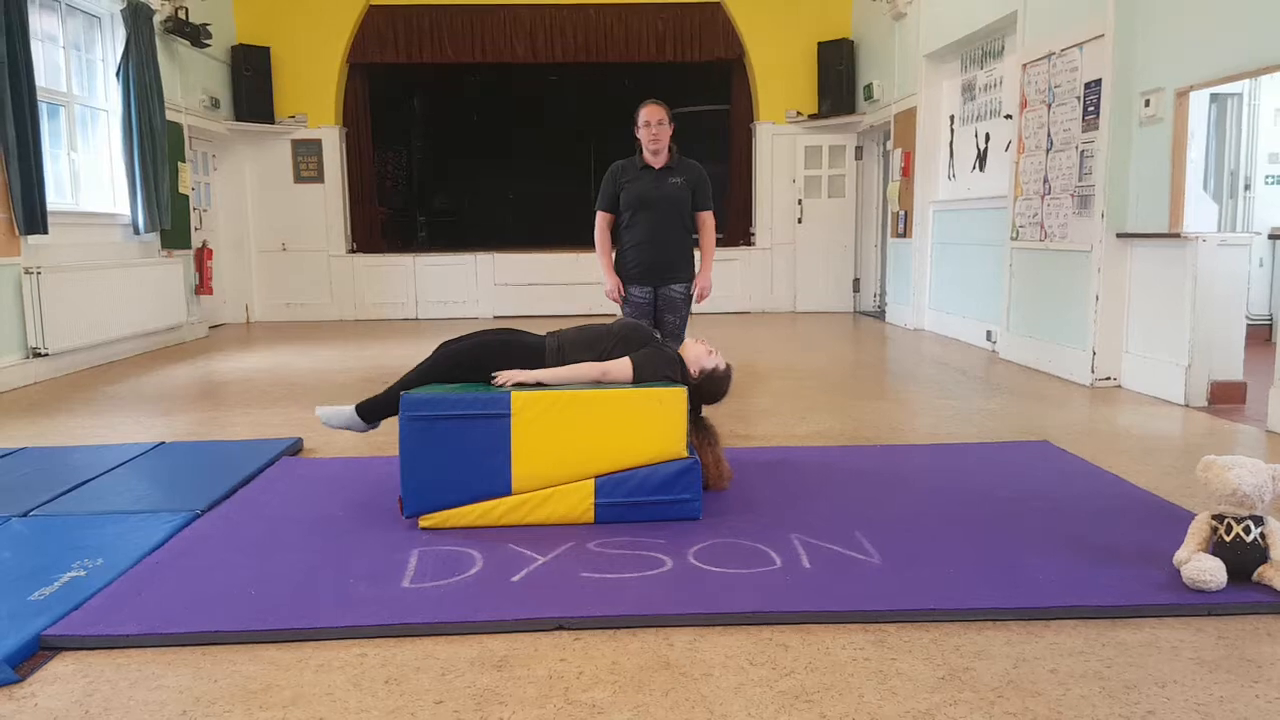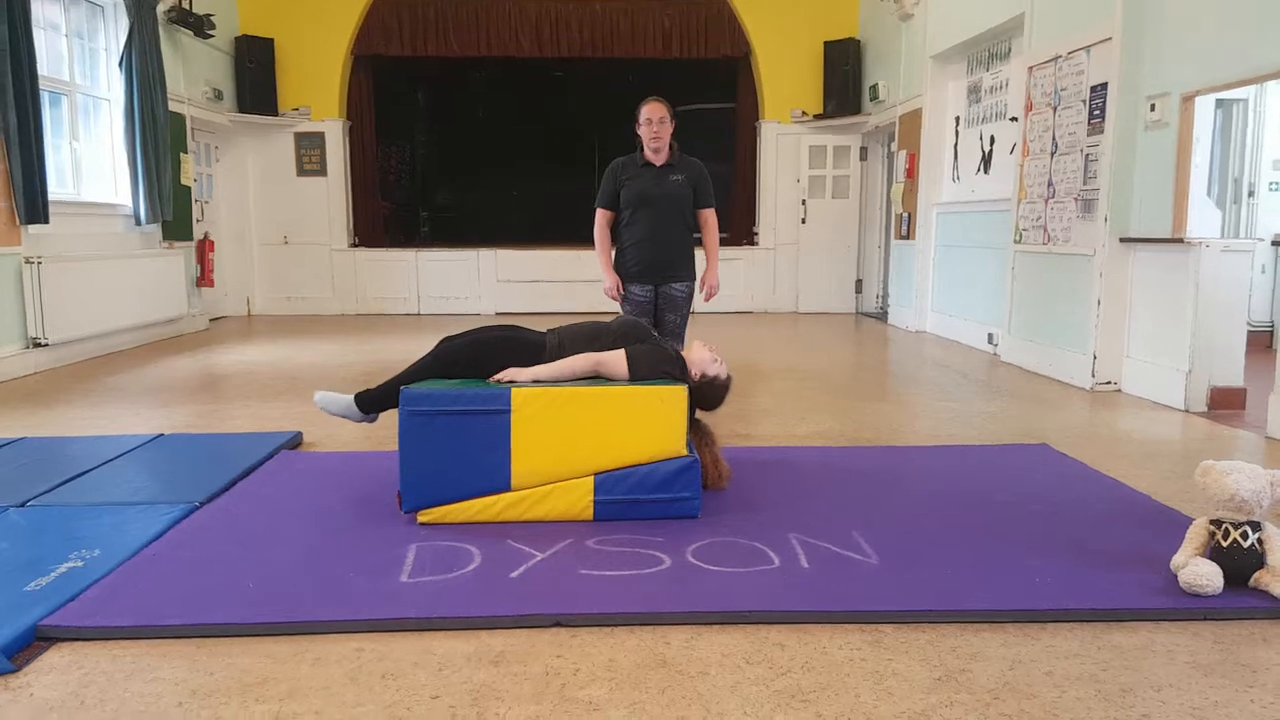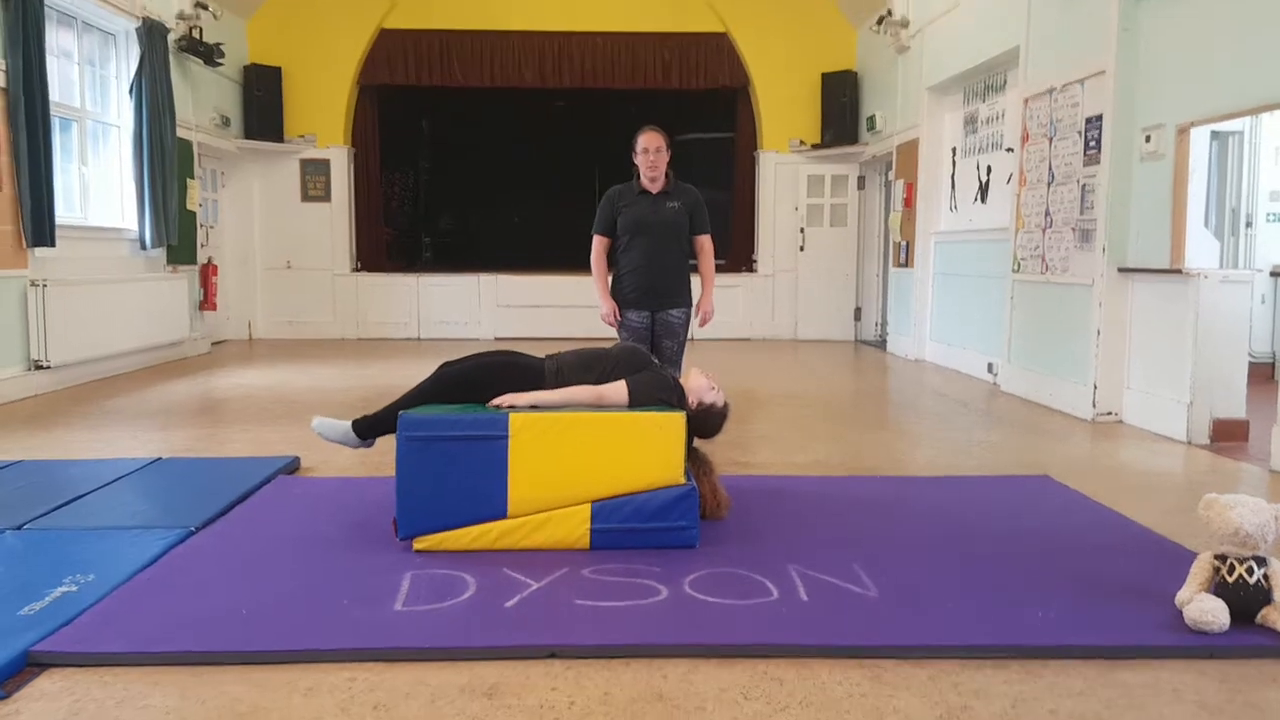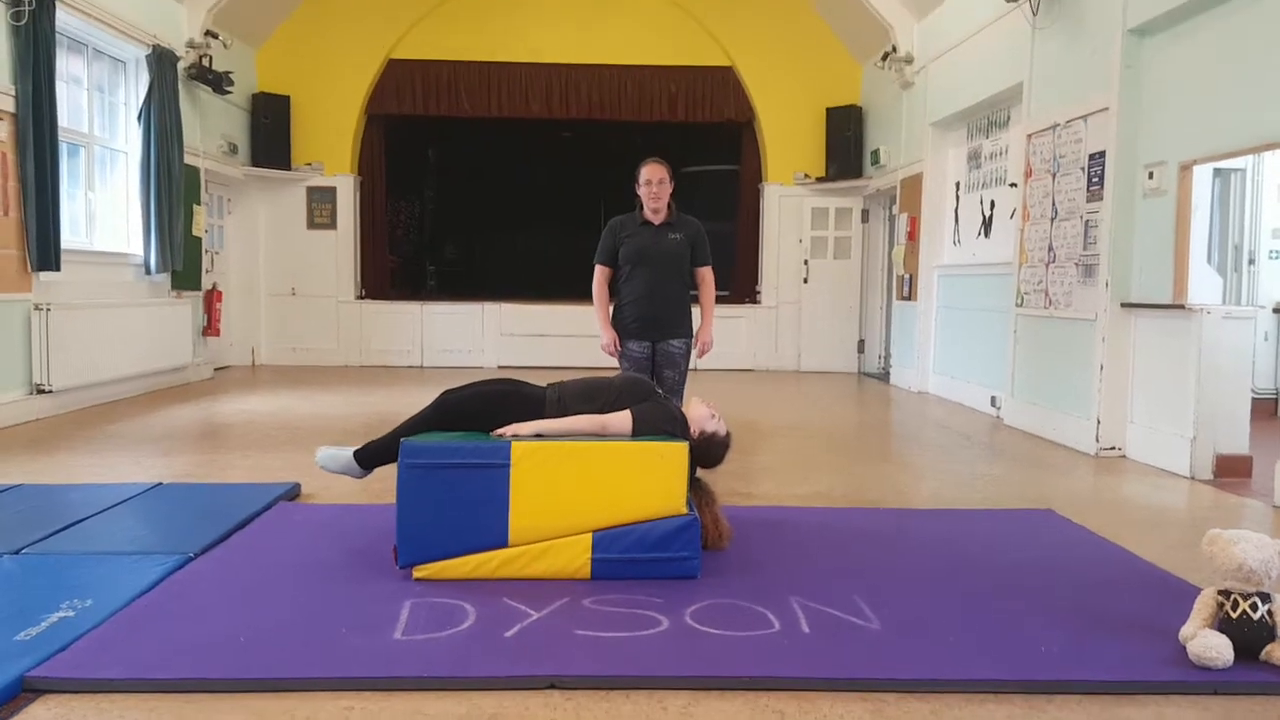
dt=0.3s
person 1, frame 1
left shoulder: (665, 365)
right shoulder: (664, 352)
left elbow: (601, 373)
left wrist: (533, 375)
left hip: (543, 362)
right hip: (544, 347)
left knee: (451, 362)
right knee: (450, 351)
left ankle: (366, 414)
right ankle: (371, 411)
person 1, frame 2
left shoulder: (663, 363)
right shoulder: (665, 353)
left elbow: (596, 363)
left wrist: (530, 373)
left hip: (543, 358)
right hip: (546, 345)
left knee: (449, 358)
right knee: (451, 347)
left ankle: (365, 404)
right ankle: (371, 402)
person 1, frame 3
left shoulder: (663, 391)
right shoulder: (662, 378)
left elbow: (598, 395)
left wrist: (529, 398)
left hip: (541, 384)
right hip: (544, 370)
left knee: (447, 383)
right knee: (449, 372)
left ankle: (362, 430)
right ankle: (367, 426)
person 1, frame 4
left shoulder: (667, 420)
right shoulder: (664, 407)
left elbow: (601, 424)
left wrist: (533, 427)
left hip: (545, 413)
right hip: (546, 398)
left knee: (449, 410)
right knee: (451, 400)
left ankle: (362, 460)
right ankle: (367, 455)
person 2, frame 1
left shoulder: (692, 172)
right shoulder: (619, 172)
left elbow: (706, 224)
right elbow: (602, 226)
left wrist: (705, 271)
right wrist: (608, 273)
left hip: (678, 279)
right hip: (633, 279)
left knee: (672, 348)
person 2, frame 2
left shoulder: (693, 169)
right shoulder: (619, 169)
left elbow: (708, 220)
right elbow: (602, 223)
left wrist: (712, 268)
right wrist: (607, 271)
left hip: (678, 277)
right hip: (633, 277)
left knee: (672, 347)
person 2, frame 3
left shoulder: (688, 196)
right shoulder: (616, 197)
left elbow: (704, 247)
right elbow: (599, 249)
left wrist: (707, 294)
right wrist: (604, 297)
left hip: (675, 303)
right hip: (630, 303)
left knee: (670, 373)
person 2, frame 4
left shoulder: (691, 228)
right shoulder: (618, 227)
left elbow: (705, 279)
right elbow: (600, 279)
left wrist: (706, 325)
right wrist: (605, 327)
left hip: (676, 333)
right hip: (631, 333)
